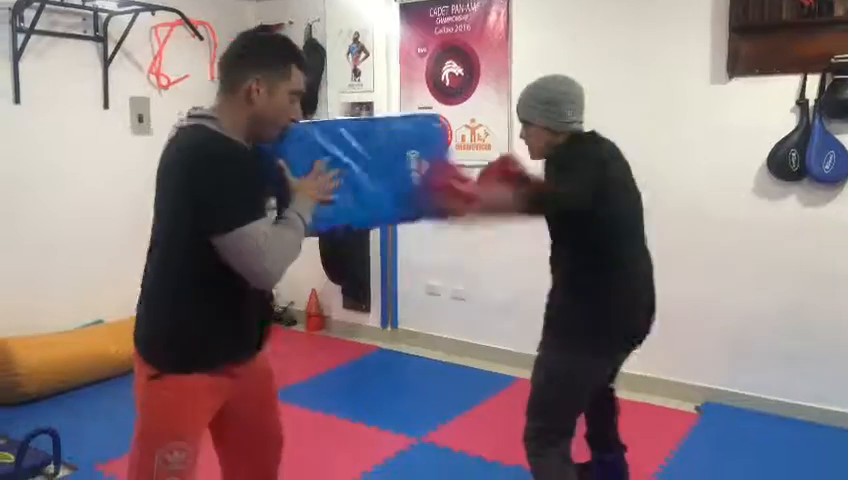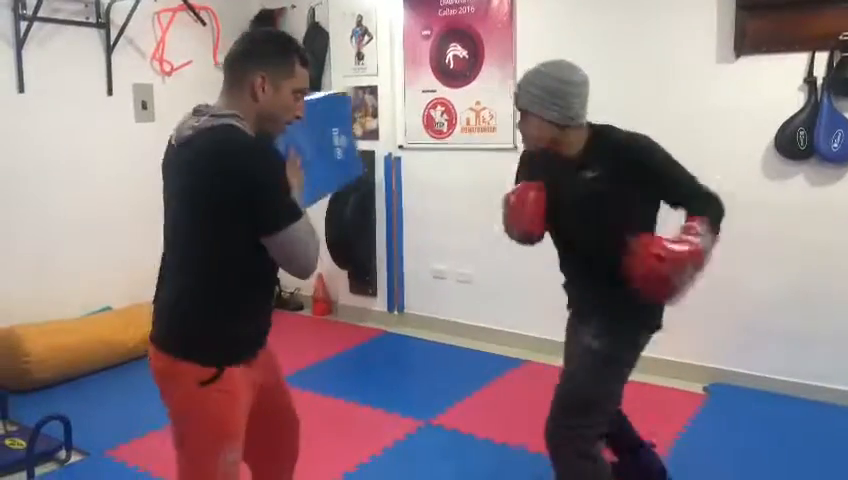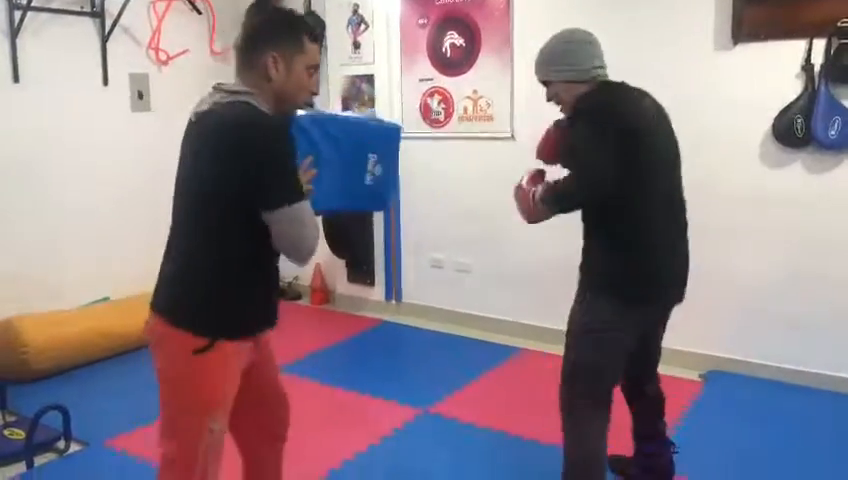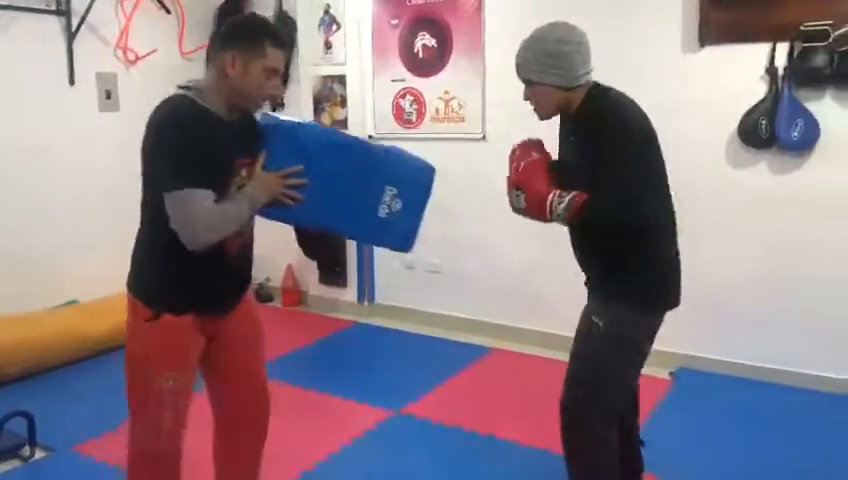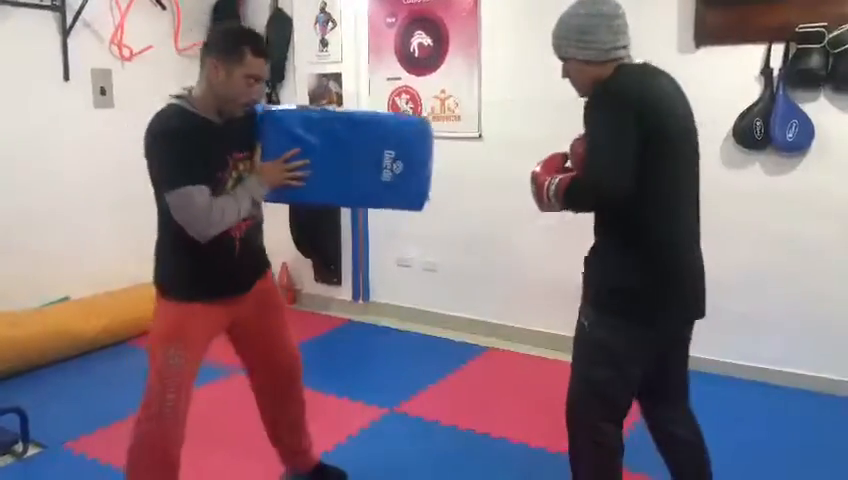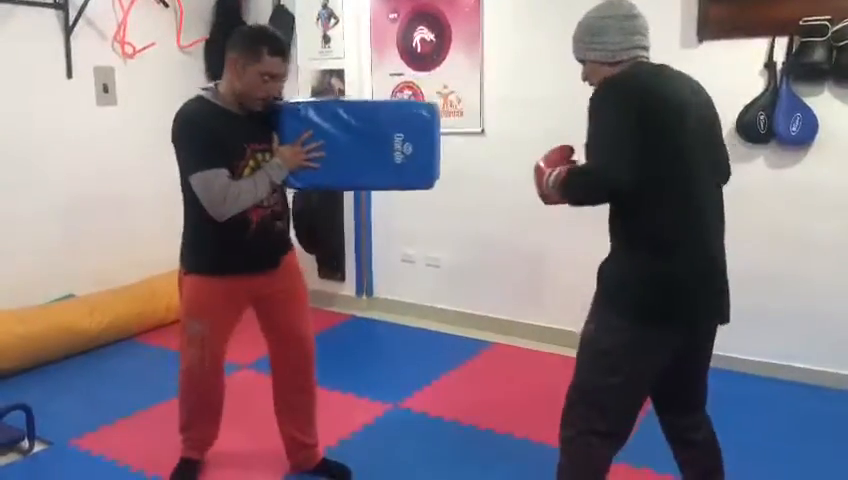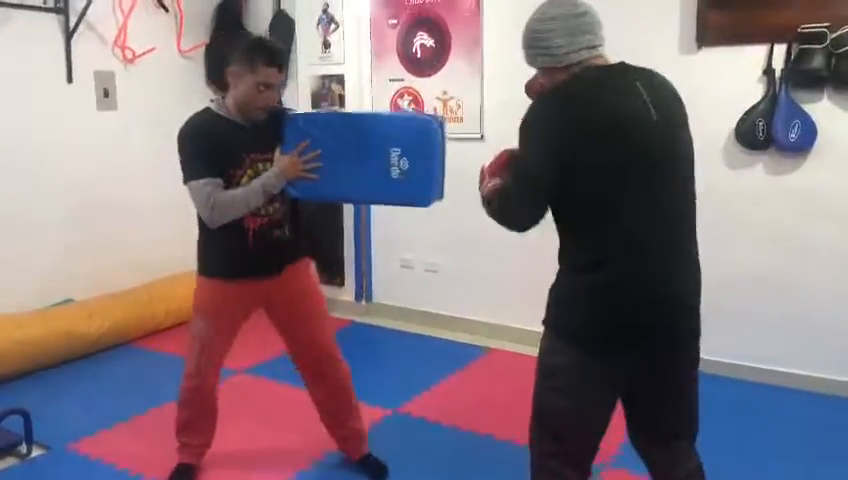
dt=0.5s
person 1, frame 1
left shoulder: (231, 150)
right shoulder: (209, 156)
right elbow: (264, 265)
left wrist: (293, 202)
right wrist: (303, 204)
left hip: (240, 349)
right hip: (180, 361)
person 1, frame 2
left shoulder: (196, 141)
right shoulder: (247, 155)
right elbow: (302, 259)
left wrist: (279, 191)
right wrist: (289, 193)
left hip: (241, 341)
right hip: (200, 355)
left knee: (278, 438)
person 1, frame 3
left shoulder: (215, 119)
right shoulder: (261, 132)
right elbow: (301, 244)
left wrist: (286, 189)
right wrist: (298, 191)
left hip: (233, 324)
right hip: (198, 332)
left knee: (268, 424)
person 1, frame 4
left shoulder: (246, 123)
right shoulder: (176, 123)
right elbow: (198, 228)
left wrist: (274, 185)
right wrist: (257, 193)
left hip: (231, 296)
right hip: (168, 305)
left knee: (248, 407)
right knee: (159, 432)
person 1, frame 5
left shoulder: (244, 119)
right shoulder: (170, 131)
right elbow: (202, 222)
right wrist: (260, 182)
left hip: (253, 280)
right hip: (189, 294)
left knee: (284, 376)
right knee: (164, 411)
person 1, frame 6
left shoulder: (272, 113)
right shoulder: (195, 120)
left elbow: (308, 164)
right elbow: (221, 202)
right wrist: (280, 165)
left hip: (275, 259)
right hip: (212, 269)
left knee: (297, 357)
right knee: (201, 369)
person 1, frame 7
left shoulder: (282, 123)
right shoulder: (199, 132)
left elbow: (313, 178)
right elbow: (212, 210)
right wrist: (277, 176)
left hip: (288, 264)
right hip: (225, 274)
left knee: (323, 357)
right knee: (200, 371)
person 2, frame 1
left shoulder: (578, 157)
right shoulder: (593, 151)
left elbow: (561, 199)
right elbow: (566, 198)
left wrist: (484, 196)
right wrist: (523, 184)
left hip: (592, 317)
right hip: (625, 309)
left knee: (545, 435)
right knee: (594, 389)
person 2, frame 2
left shoulder: (625, 152)
right shoulder: (537, 159)
left elbow: (708, 206)
right elbow: (529, 229)
left wrist: (687, 250)
right wrist: (519, 213)
left hip: (625, 305)
right hip: (588, 300)
left knee: (568, 429)
right knee: (590, 403)
person 2, frame 3
left shoulder: (594, 109)
right shoulder: (643, 105)
left elbow: (590, 185)
left wrist: (536, 196)
right wrist: (568, 151)
left hip: (619, 272)
right hip: (666, 267)
left knee: (584, 394)
right knee: (639, 372)
person 2, frame 4
left shoulder: (610, 121)
right shoulder: (586, 111)
left elbow: (627, 213)
left wrist: (550, 200)
right wrist: (545, 177)
left hip: (633, 284)
right hip: (631, 277)
left knee: (584, 406)
right knee: (614, 385)
person 2, frame 5
left shoulder: (614, 97)
right shoulder: (659, 85)
left elbow: (607, 188)
left wrist: (553, 187)
left hip: (631, 285)
right hip: (674, 279)
left knee: (593, 411)
right knee: (666, 398)
person 2, frame 6
left shoulder: (619, 94)
right shoulder: (690, 91)
left elbow: (609, 178)
left wrist: (558, 178)
left hip: (644, 286)
right hip: (702, 284)
left knee: (590, 424)
right knee: (686, 411)
person 2, frame 7
left shoulder: (556, 109)
right shoulder: (659, 91)
left elbow: (521, 210)
left wrist: (493, 186)
left hip: (592, 310)
right hip: (673, 304)
